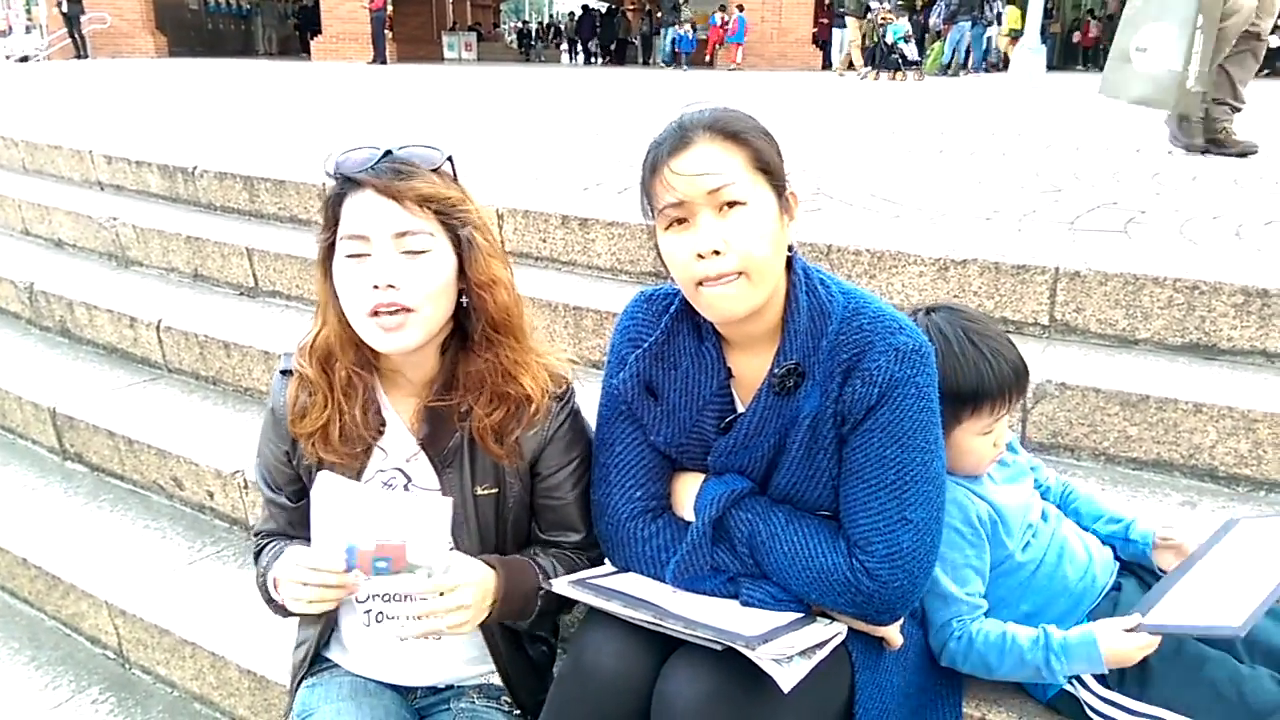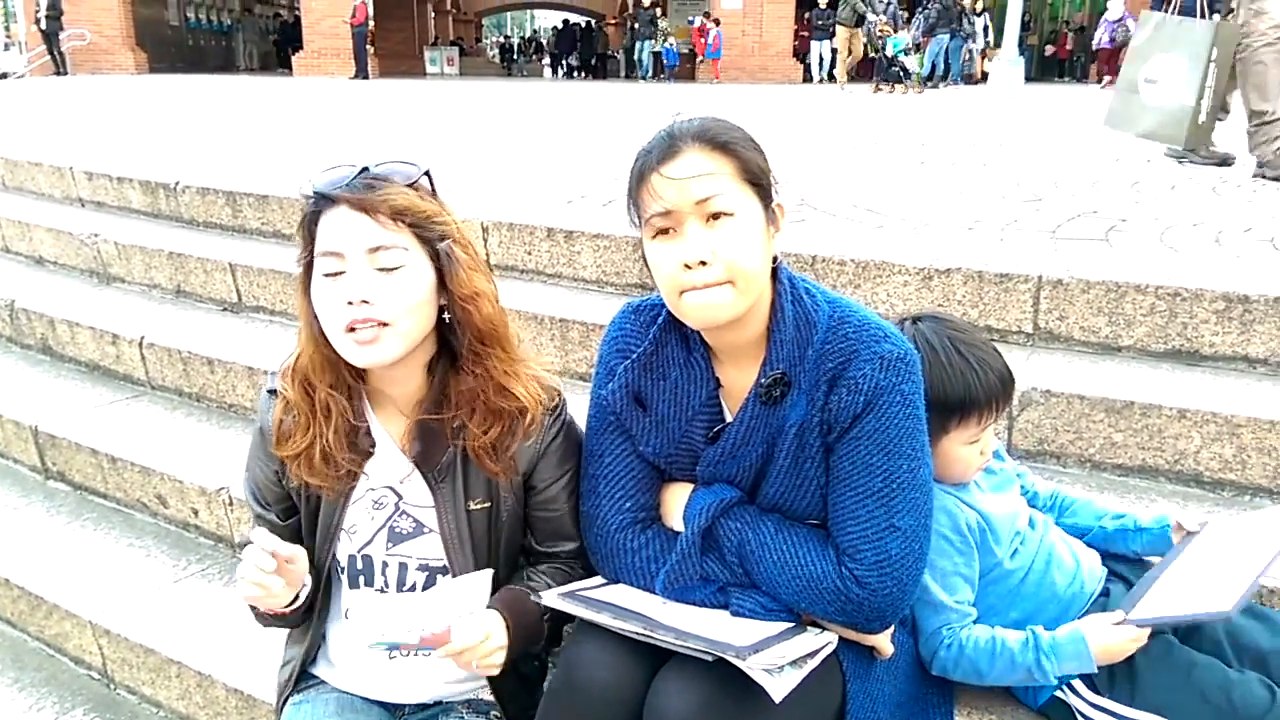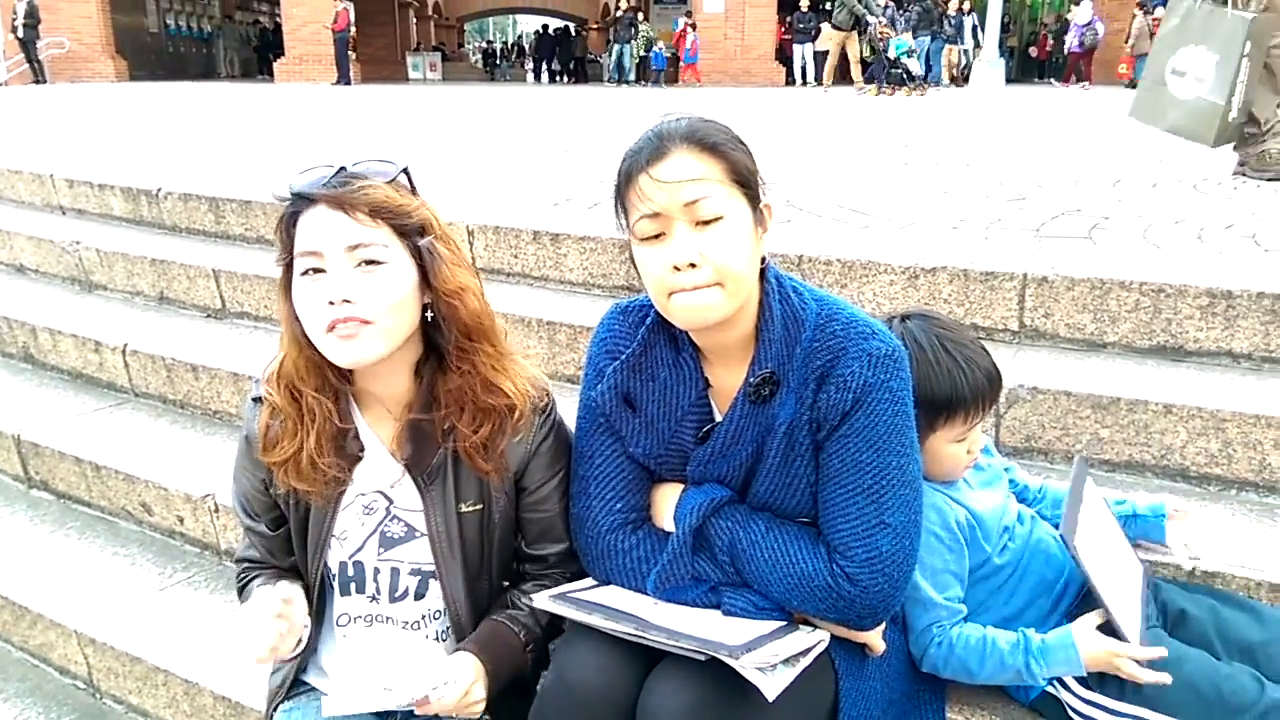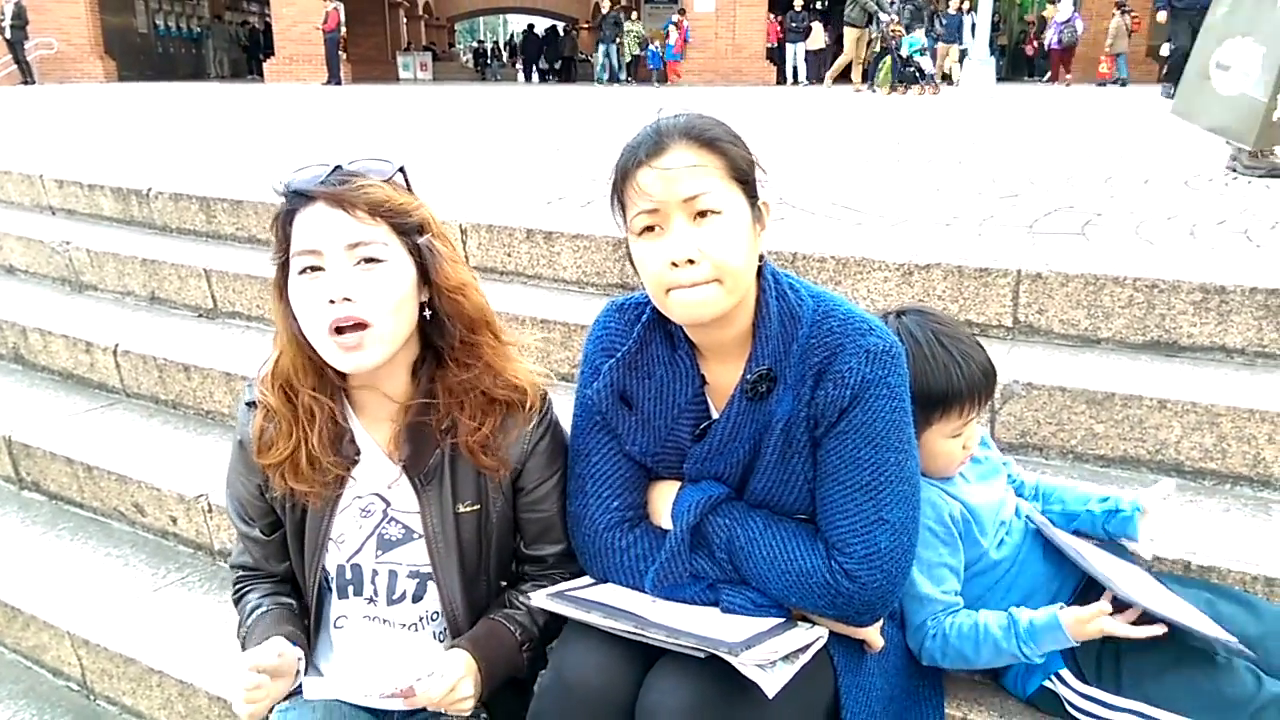
dt=0.3s
person 1, frame 1
left shoulder: (882, 353)
right shoulder: (647, 330)
left elbow: (882, 582)
right elbow: (629, 529)
left wrist: (710, 502)
right wrist: (807, 580)
right hip: (681, 598)
right knee: (603, 664)
person 1, frame 2
left shoulder: (868, 362)
right shoulder: (635, 341)
left elbow: (872, 592)
right elbow: (618, 541)
left wrist: (700, 511)
right wrist: (797, 587)
person 1, frame 3
left shoulder: (857, 360)
right shoulder: (623, 341)
left elbow: (863, 588)
right elbow: (609, 542)
left wrist: (692, 511)
right wrist: (788, 590)
right hip: (663, 611)
person 1, frame 4
left shoulder: (853, 356)
right shoulder: (619, 339)
left elbow: (861, 584)
right elbow: (606, 540)
left wrist: (688, 509)
right wrist: (790, 586)
person 2, frame 1
left shoulder: (534, 400)
right shoulder: (305, 394)
left elbow: (575, 553)
right elbow: (279, 536)
left wrist: (500, 585)
right wrist: (287, 570)
right hip: (348, 672)
person 2, frame 2
left shoulder: (525, 414)
right shoulder: (291, 413)
left elbow: (565, 565)
right elbow: (271, 560)
left wrist: (504, 618)
right wrist: (276, 579)
person 2, frame 3
left shoulder: (515, 413)
right shoulder: (277, 419)
left elbow: (553, 571)
right elbow: (262, 564)
left wrist: (487, 658)
right wrist: (270, 605)
person 2, frame 4
left shoulder: (510, 413)
right shoulder: (270, 422)
left elbow: (552, 573)
right elbow: (260, 575)
left wrist: (478, 660)
right wrist: (275, 646)
person 3, frame 1
left shoulder: (991, 450)
right shoulder: (948, 514)
right elbow: (959, 637)
left wrist: (1139, 538)
right wrist: (1080, 649)
right hip: (1078, 653)
person 3, frame 2
left shoulder: (979, 459)
right shoulder: (936, 522)
left elbow: (1050, 504)
right elbow: (948, 646)
left wrist: (1155, 531)
right wrist: (1071, 649)
right hip: (1071, 667)
person 3, frame 3
left shoulder: (967, 457)
right shoulder: (925, 519)
left elbow: (1039, 498)
right elbow: (938, 644)
left wrist: (1152, 517)
right wrist: (1063, 653)
right hip: (1058, 662)
person 3, frame 4
left shoulder: (967, 447)
right shoulder: (921, 515)
right elbow: (935, 635)
left wrist: (1126, 511)
right wrist: (1053, 628)
right hip: (1055, 654)
